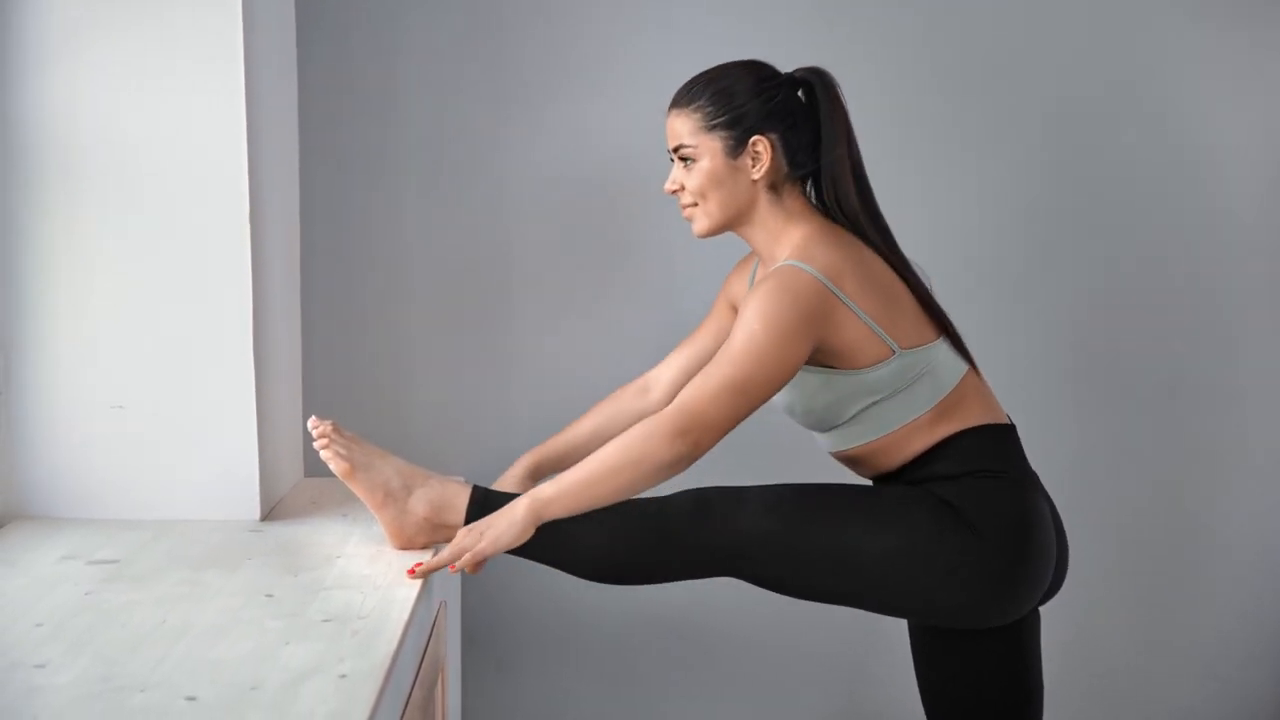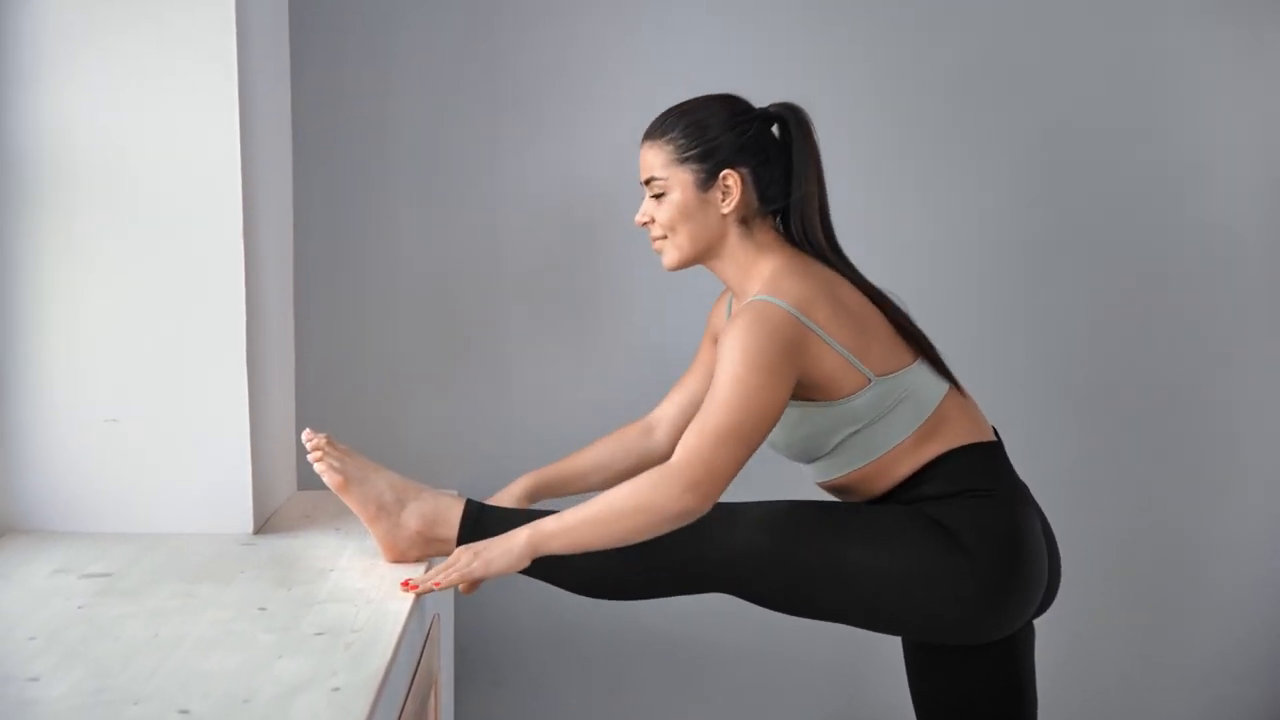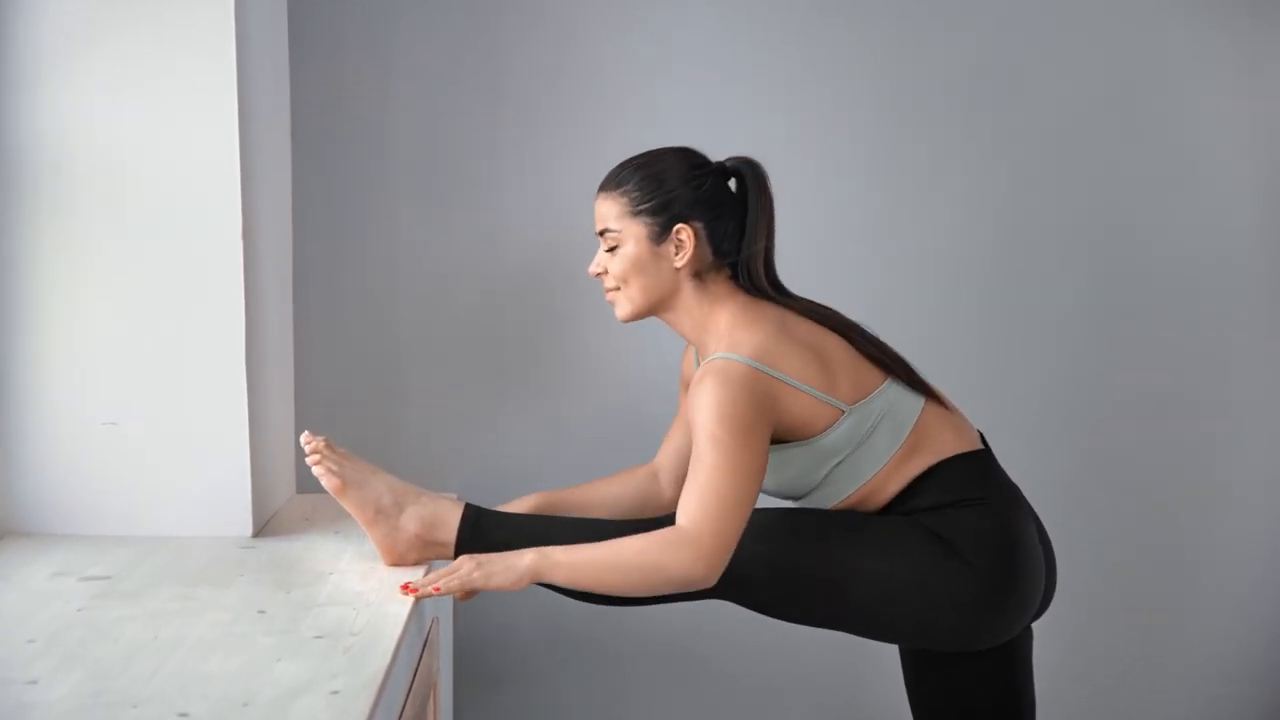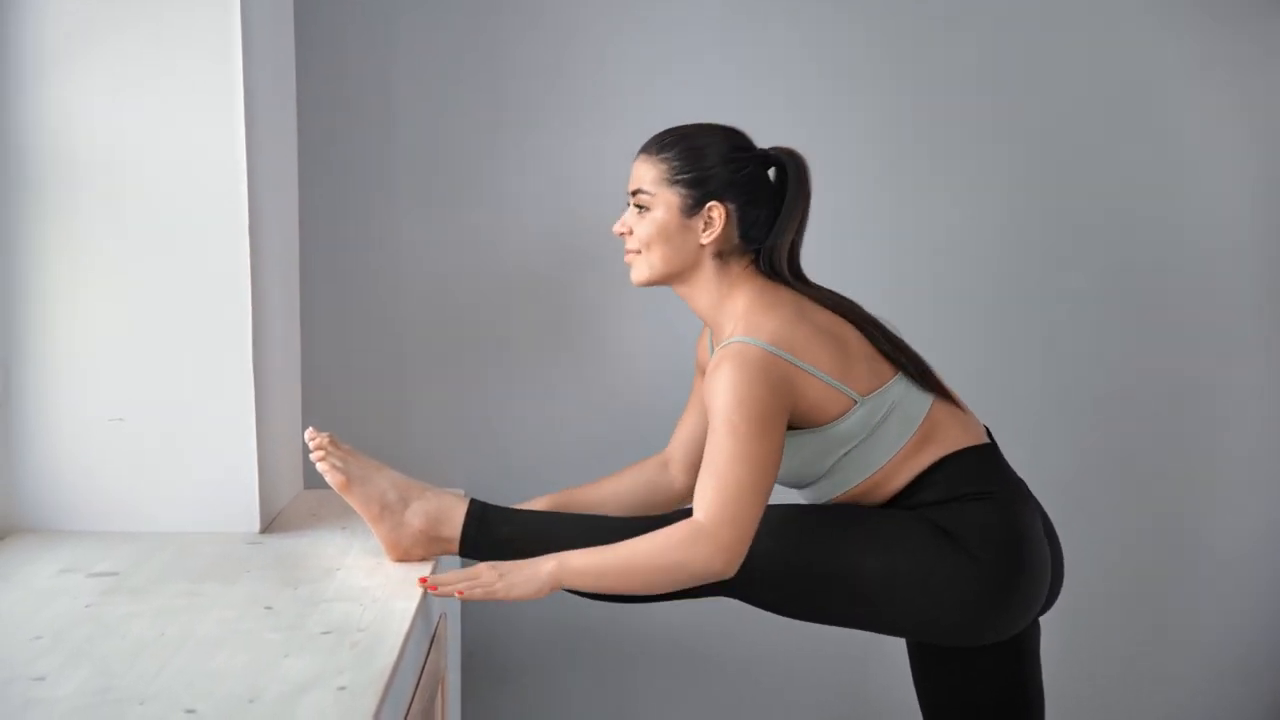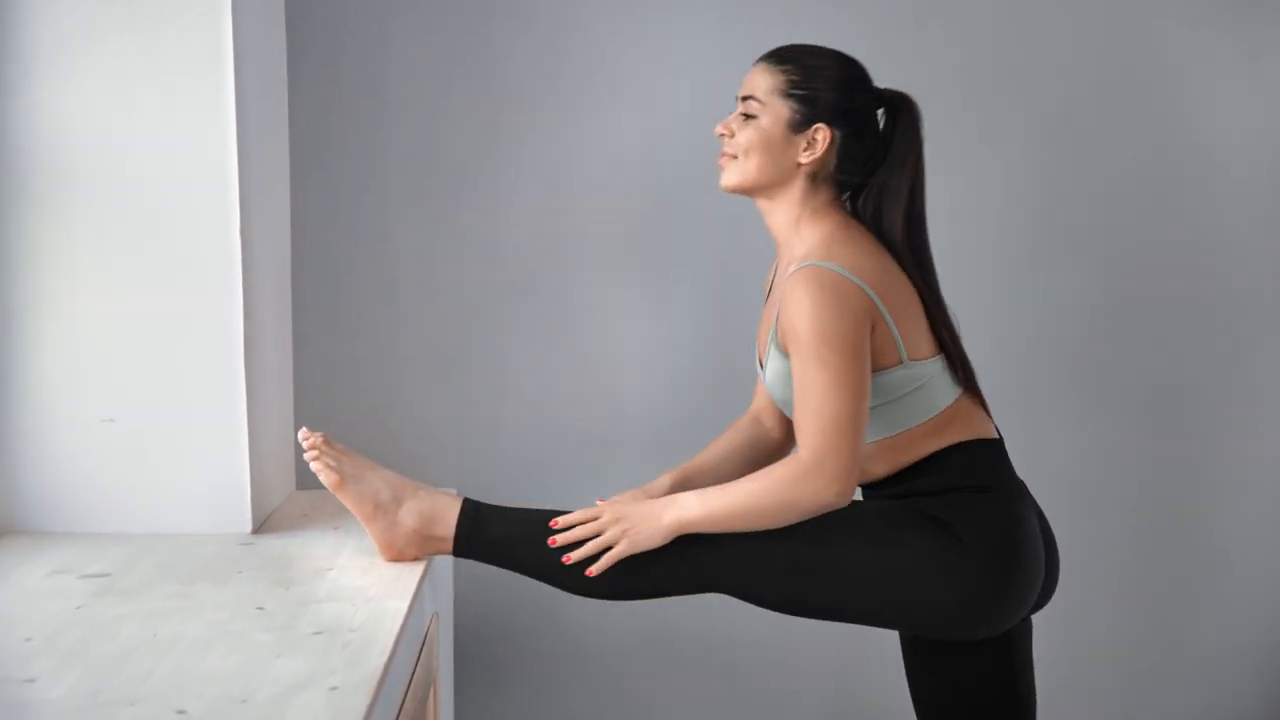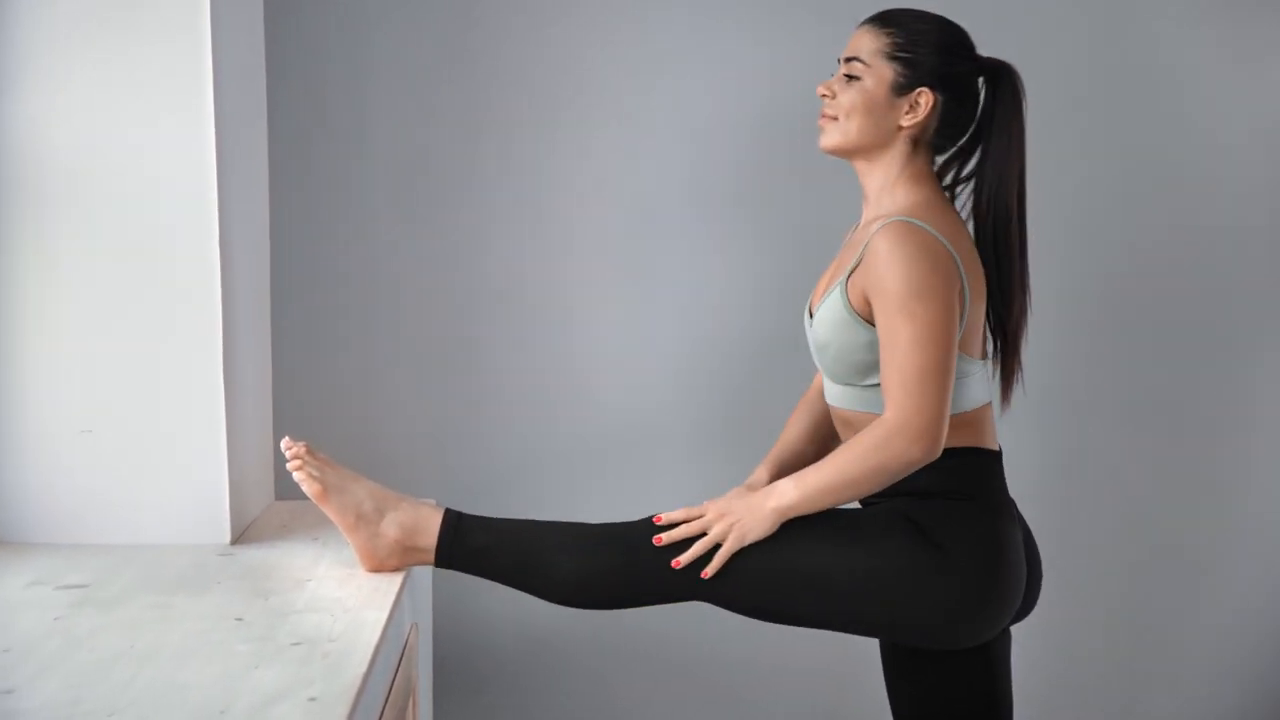
dt=0.4s
person 1, frame 1
left shoulder: (799, 283)
right shoulder: (765, 270)
left elbow: (680, 435)
right elbow: (656, 392)
left wrist: (527, 512)
right wrist: (529, 468)
left hip: (976, 527)
right hip: (974, 529)
left knee: (720, 529)
left ankle: (445, 510)
person 1, frame 2
left shoulder: (773, 314)
right shoulder: (751, 296)
left elbow: (686, 490)
right elbow: (659, 435)
left wrist: (525, 540)
right wrist: (527, 489)
left hip: (969, 546)
right hip: (978, 550)
left knee: (713, 547)
person 1, frame 3
left shoulder: (738, 368)
right shoulder: (719, 337)
left elbow: (696, 555)
right elbow: (665, 482)
left wrist: (527, 562)
right wrist: (524, 513)
left hip: (964, 559)
right hip: (981, 557)
left knee: (721, 550)
person 1, frame 4
left shoulder: (752, 352)
right shoulder: (732, 323)
left elbow: (712, 548)
right elbow: (677, 474)
left wrist: (546, 568)
right wrist: (539, 511)
left hip: (970, 552)
right hip: (985, 551)
left knee: (712, 548)
left ankle: (447, 524)
person 1, frame 5
left shoulder: (823, 281)
right shoulder: (803, 259)
left elbow: (825, 476)
right elbow: (775, 422)
left wrist: (671, 516)
right wrist: (665, 488)
left hip: (963, 543)
right hip: (970, 544)
left knee: (708, 553)
left ankle: (441, 523)
person 1, frame 6
left shoulder: (906, 241)
right shoulder: (891, 224)
left elbow: (913, 433)
right elbow: (840, 385)
left wrist: (769, 506)
right wrist: (764, 480)
left hip: (945, 548)
right hip: (956, 550)
left knee: (684, 552)
left ankle: (418, 534)
